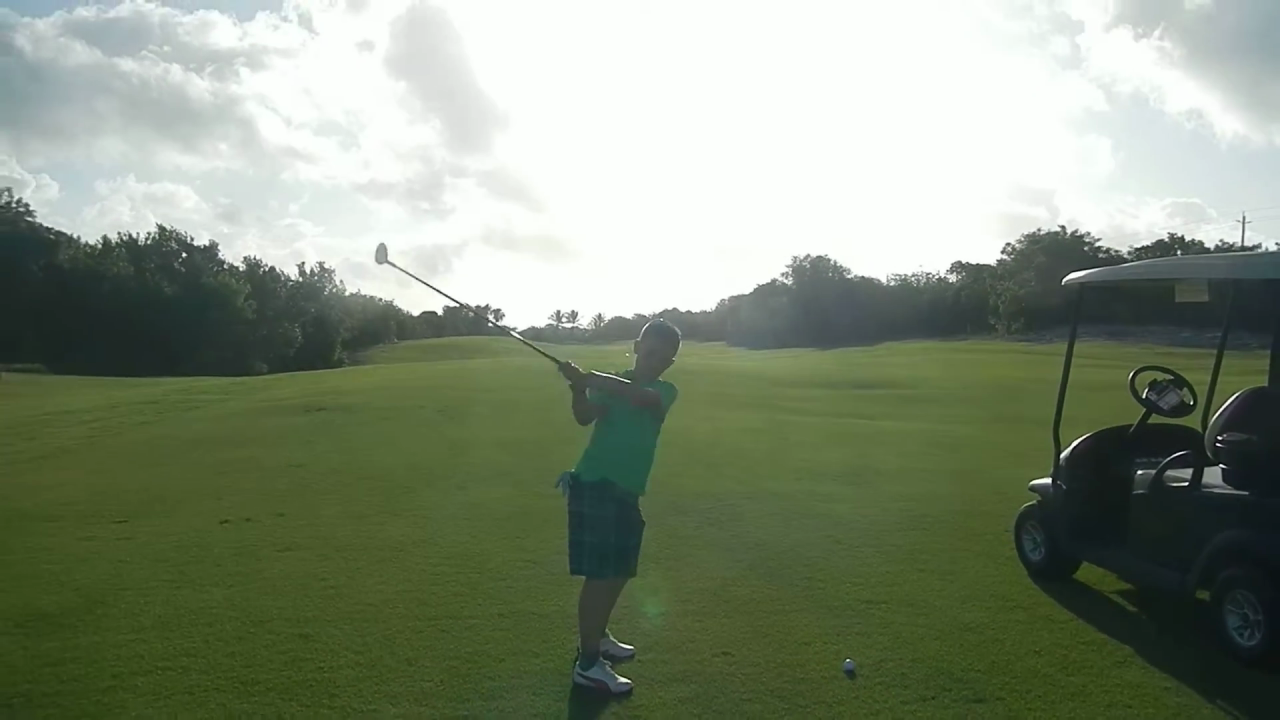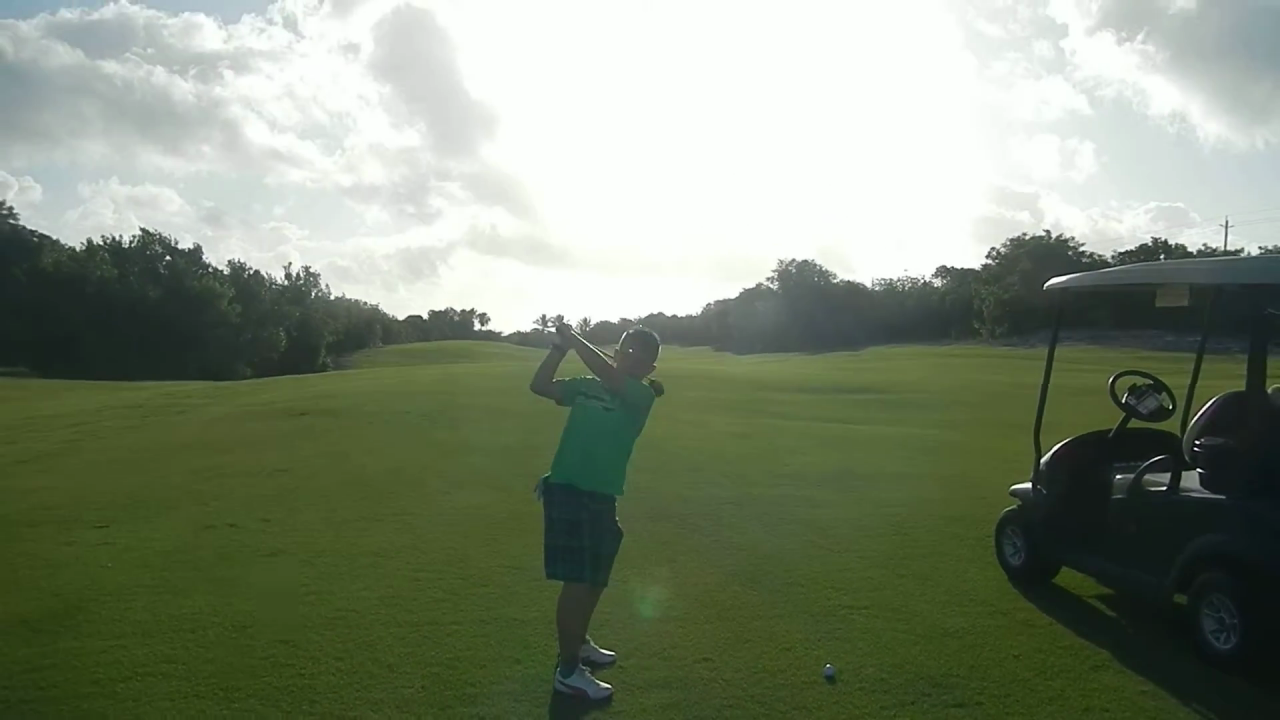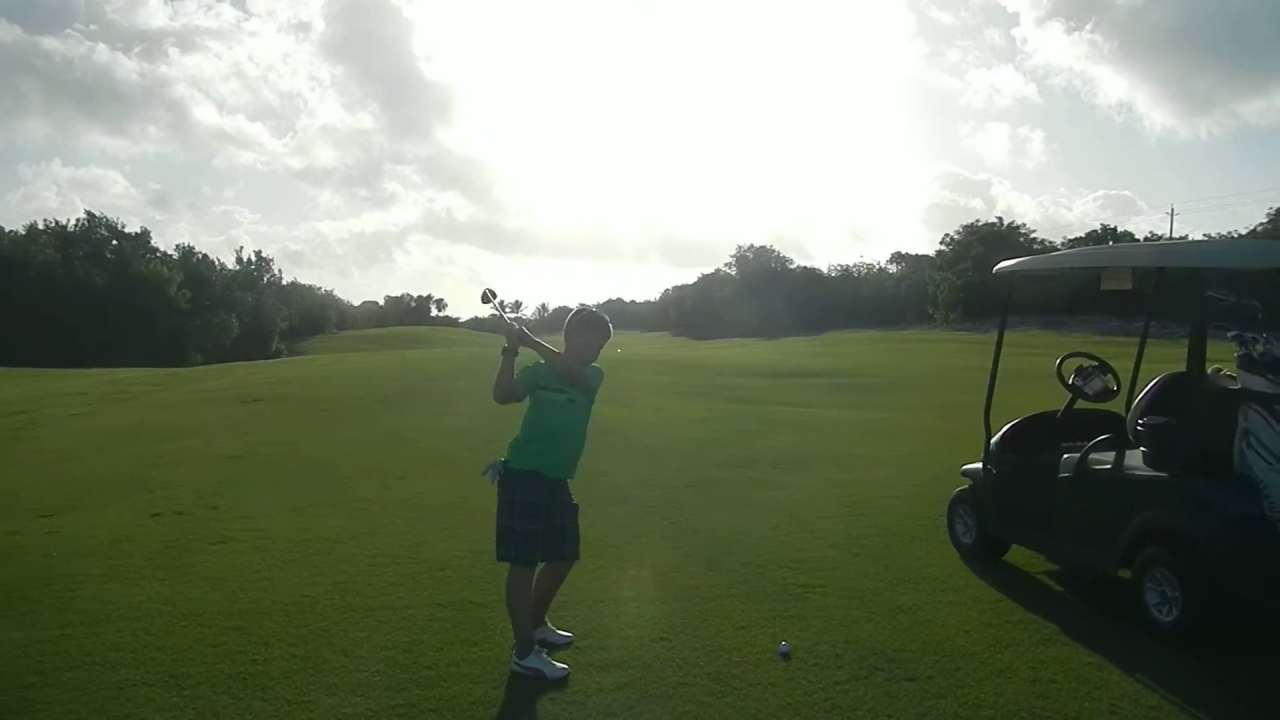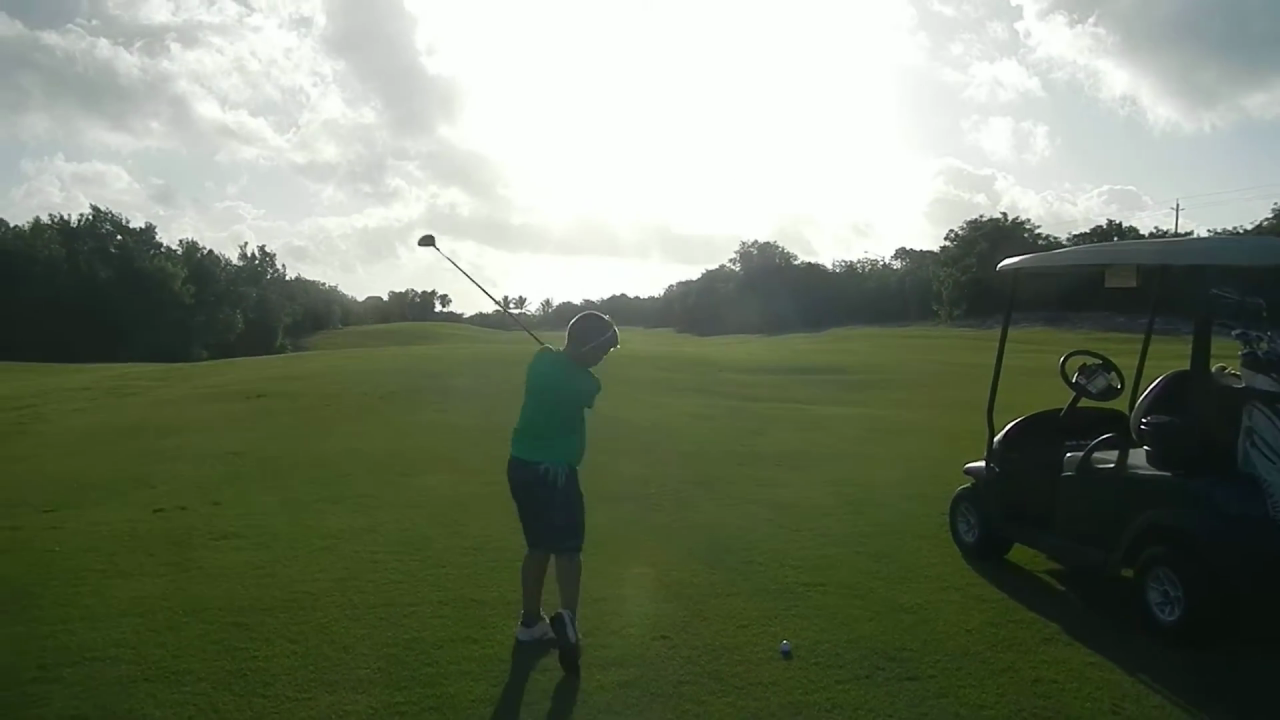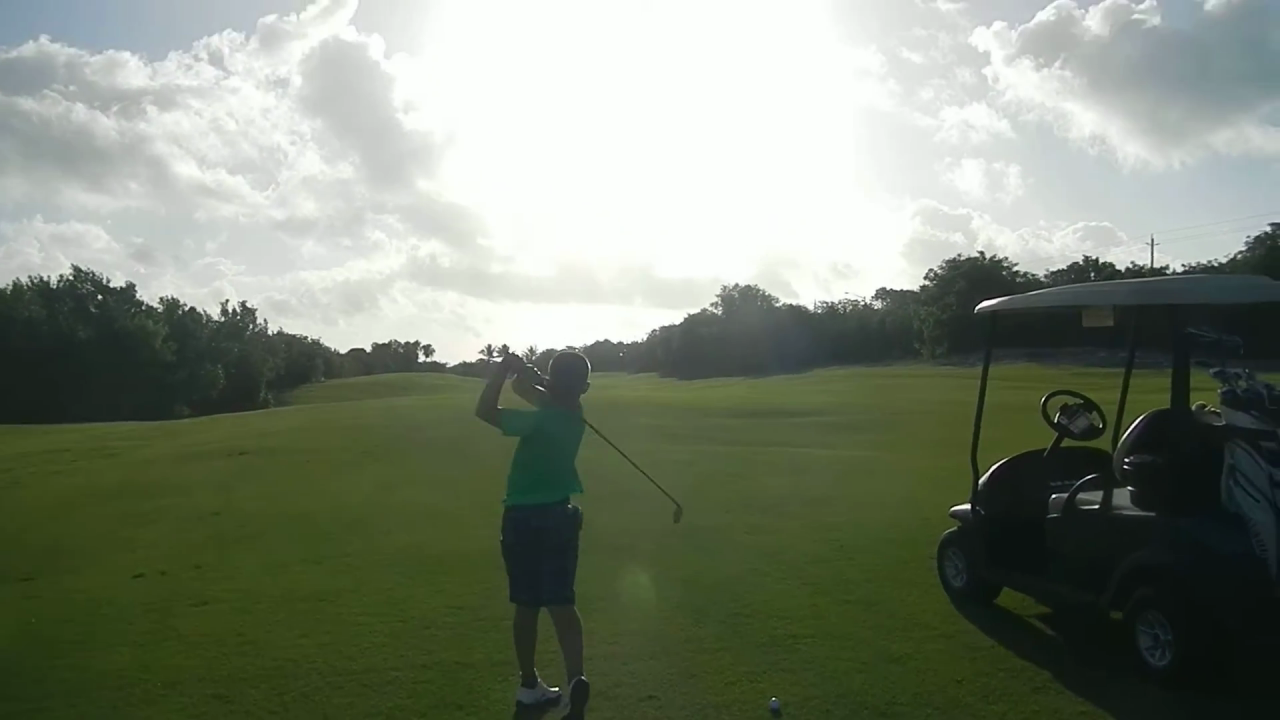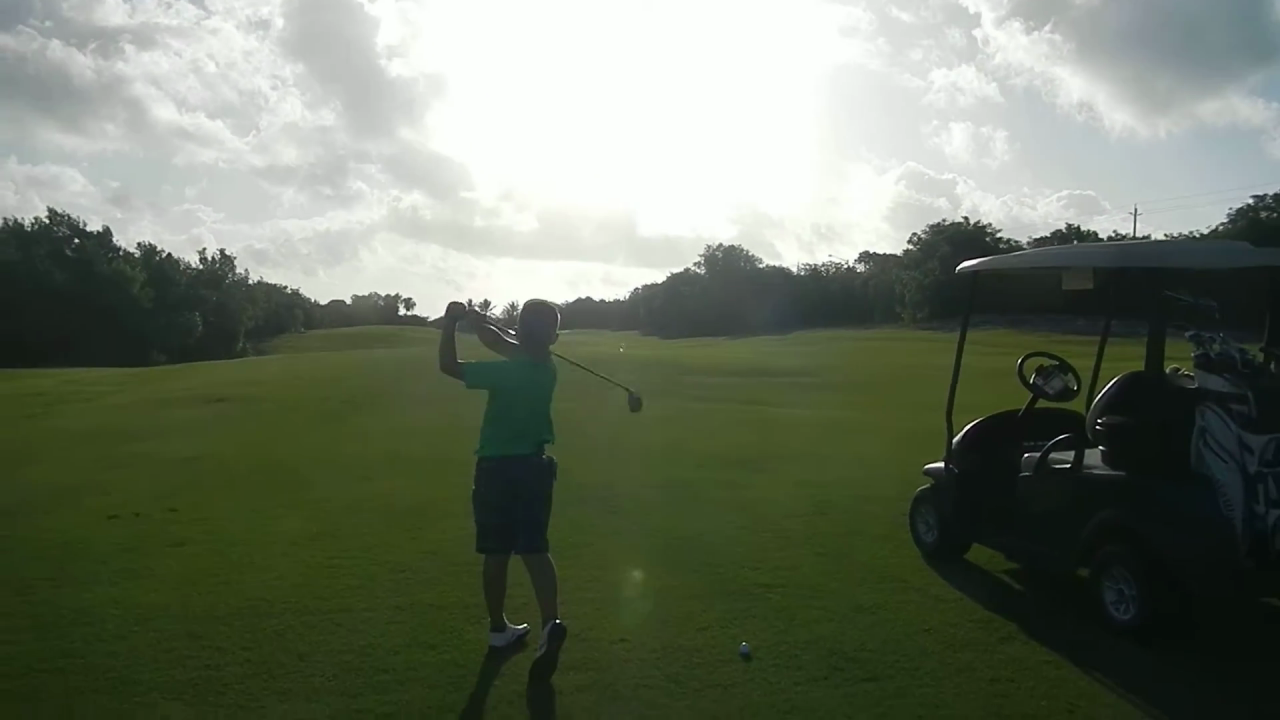
dt=0.5s
person 1, frame 1
left shoulder: (665, 393)
right shoulder: (610, 381)
left elbow: (642, 397)
right elbow: (584, 415)
left wrist: (597, 380)
right wrist: (579, 386)
left hip: (627, 492)
right hip: (593, 486)
left knee: (618, 572)
right knee: (598, 573)
left ankle: (598, 636)
right ankle: (588, 663)
person 1, frame 2
left shoulder: (642, 396)
right shoulder: (585, 386)
left elbow: (609, 375)
right elbow: (540, 385)
left wrist: (574, 340)
right wrist: (561, 347)
left hip: (601, 496)
right hip: (566, 490)
left knee: (595, 579)
right knee: (576, 580)
left ankle: (578, 642)
right ankle: (568, 670)
person 1, frame 3
left shoulder: (593, 375)
right shoulder: (539, 372)
left elbow: (570, 370)
right elbow: (502, 395)
left wrist: (531, 342)
right wrist: (510, 352)
left hip: (555, 481)
right hip: (523, 477)
left knee: (563, 556)
right knee: (523, 562)
left ankle: (536, 623)
right ankle: (524, 652)
person 1, frame 4
left shoulder: (542, 361)
right shoulder: (582, 382)
left hip: (524, 466)
right hip: (554, 472)
left knee: (539, 546)
right knee: (567, 548)
left ankle: (531, 620)
right ankle: (567, 617)
person 1, frame 5
left shoulder: (541, 420)
right shoulder: (573, 416)
left elbow: (485, 411)
right elbow: (526, 388)
left wrist: (503, 369)
right wrist: (522, 371)
left hip: (521, 518)
right hip: (558, 515)
left knee: (526, 603)
right knee: (561, 601)
left ankle: (529, 683)
right ankle: (575, 678)
person 1, frame 6
left shoulder: (506, 371)
right shoulder: (545, 366)
left elbow: (448, 365)
right elbow: (501, 342)
left wrist: (450, 322)
right wrist: (477, 319)
left hip: (495, 468)
right hip: (533, 466)
left knee: (496, 552)
right knee: (535, 550)
left ankle: (499, 627)
right ankle: (550, 623)
